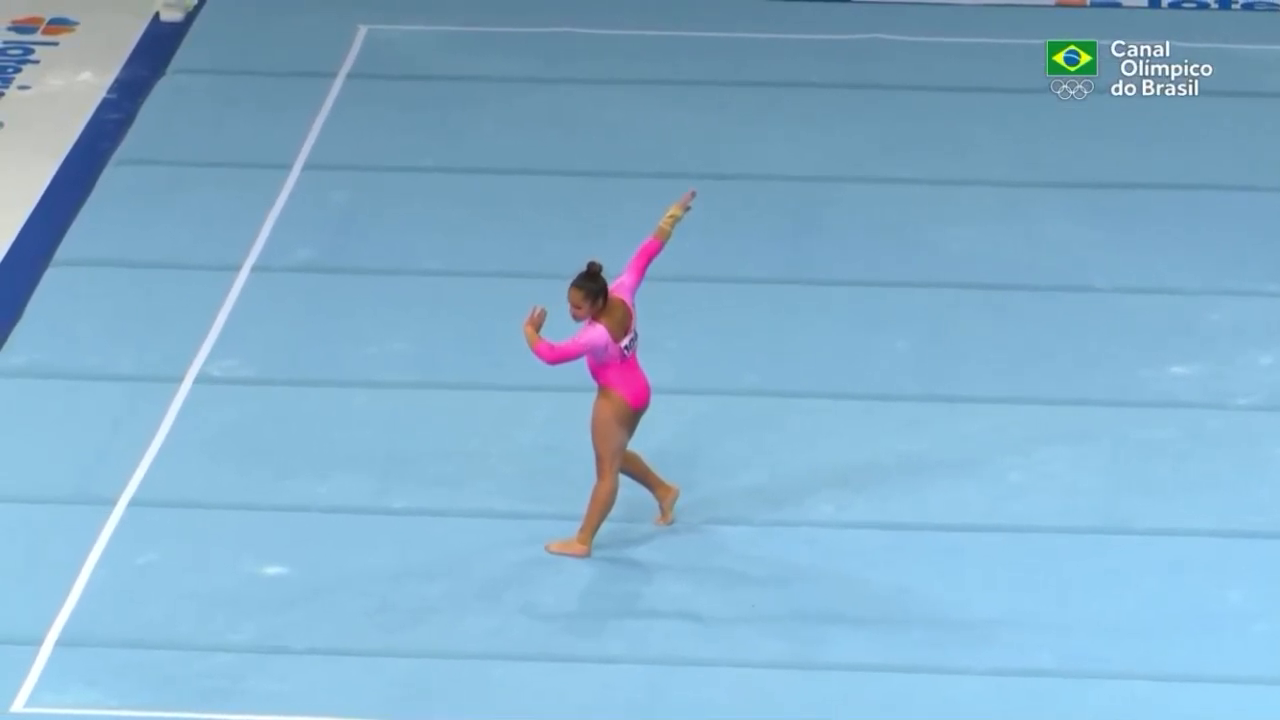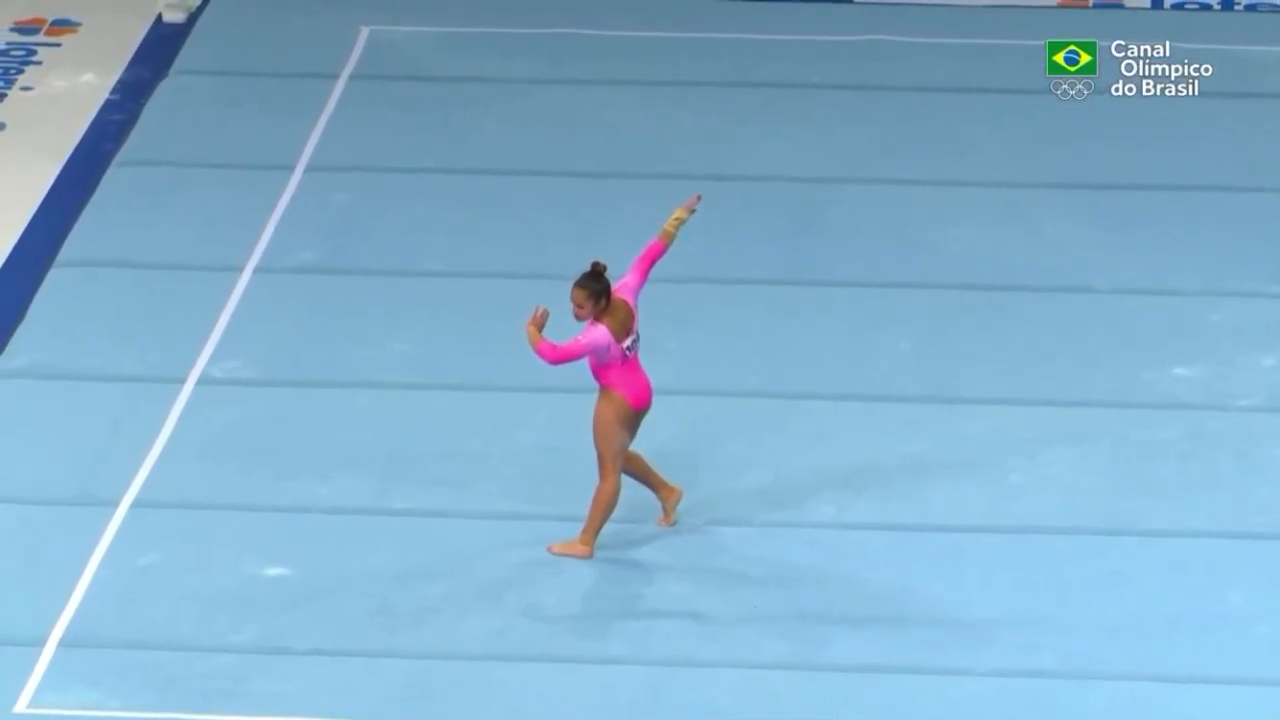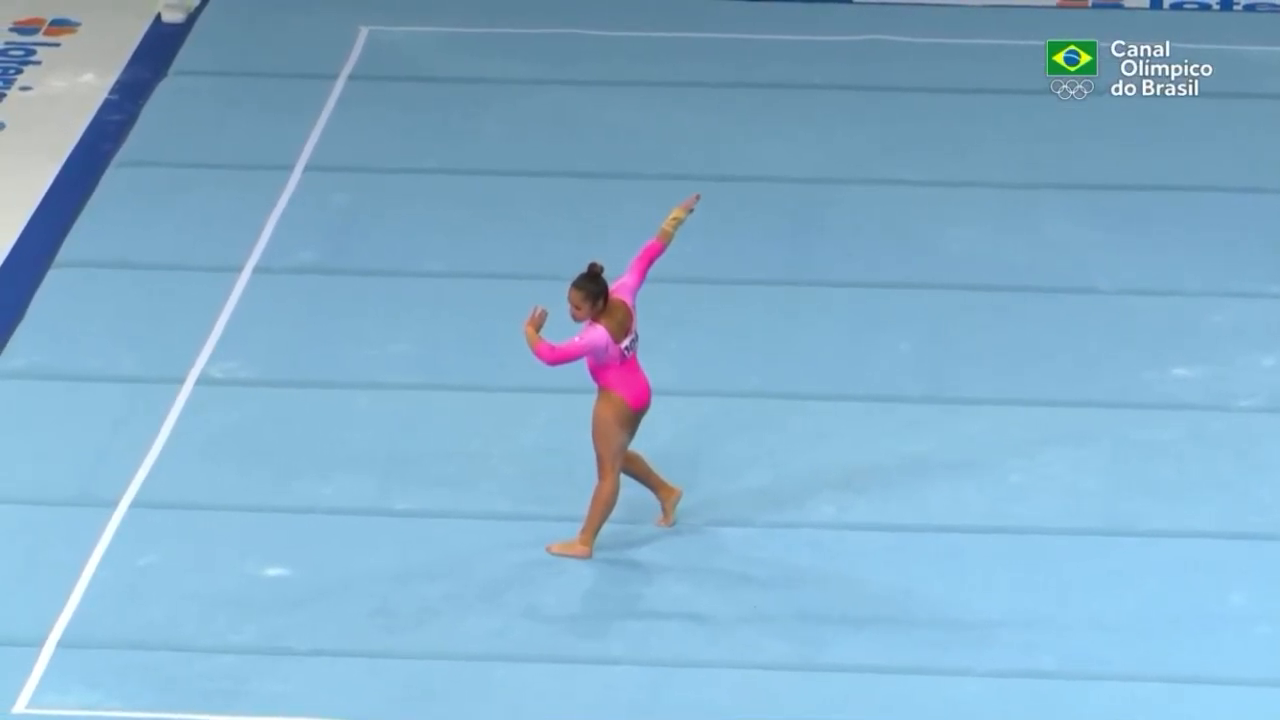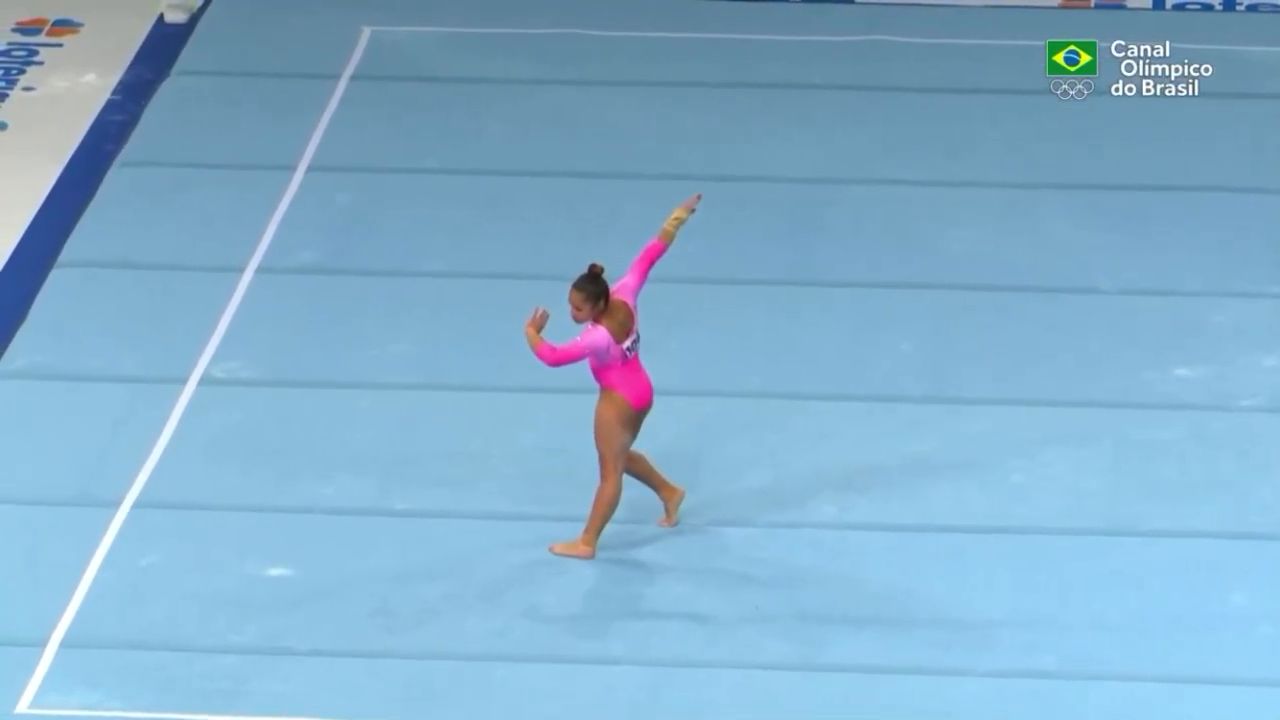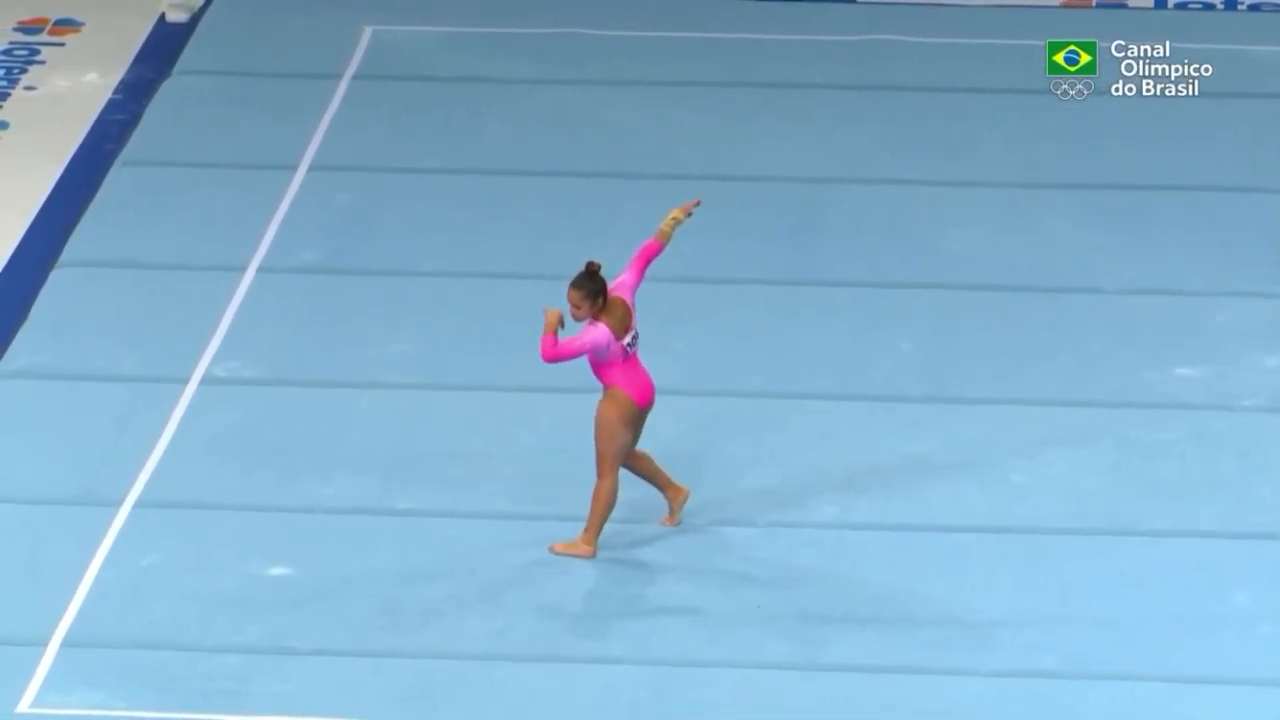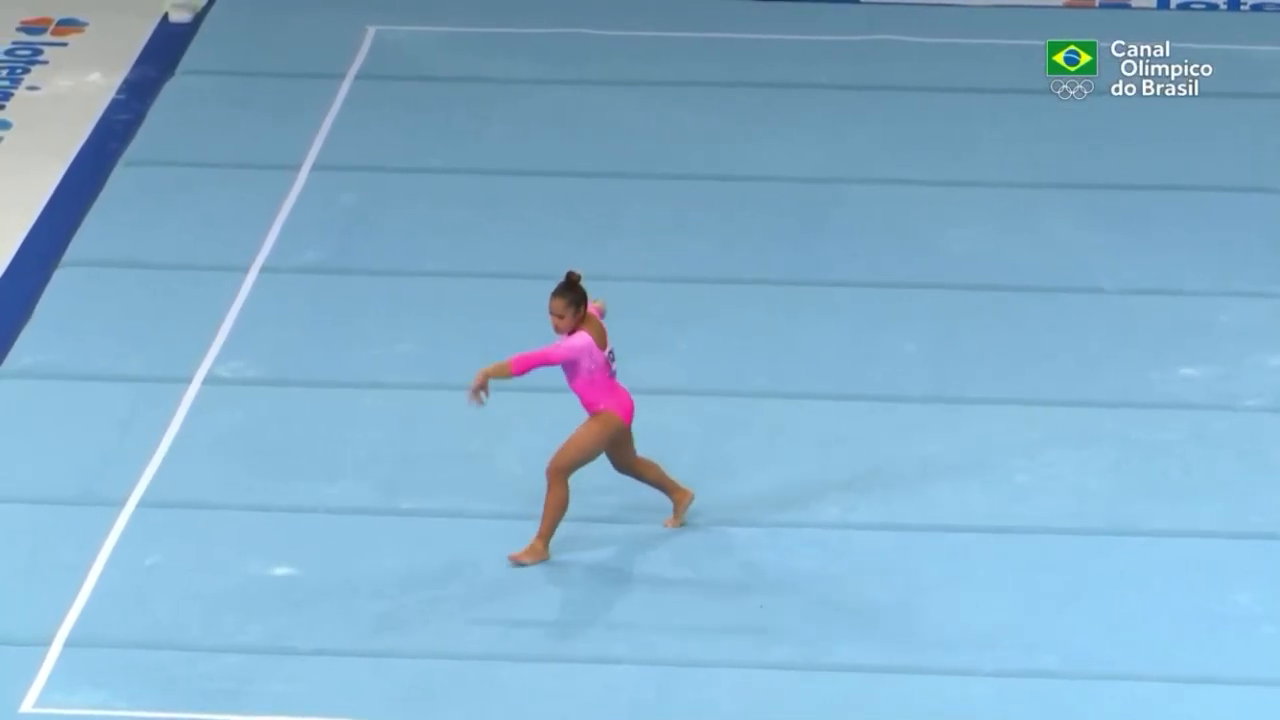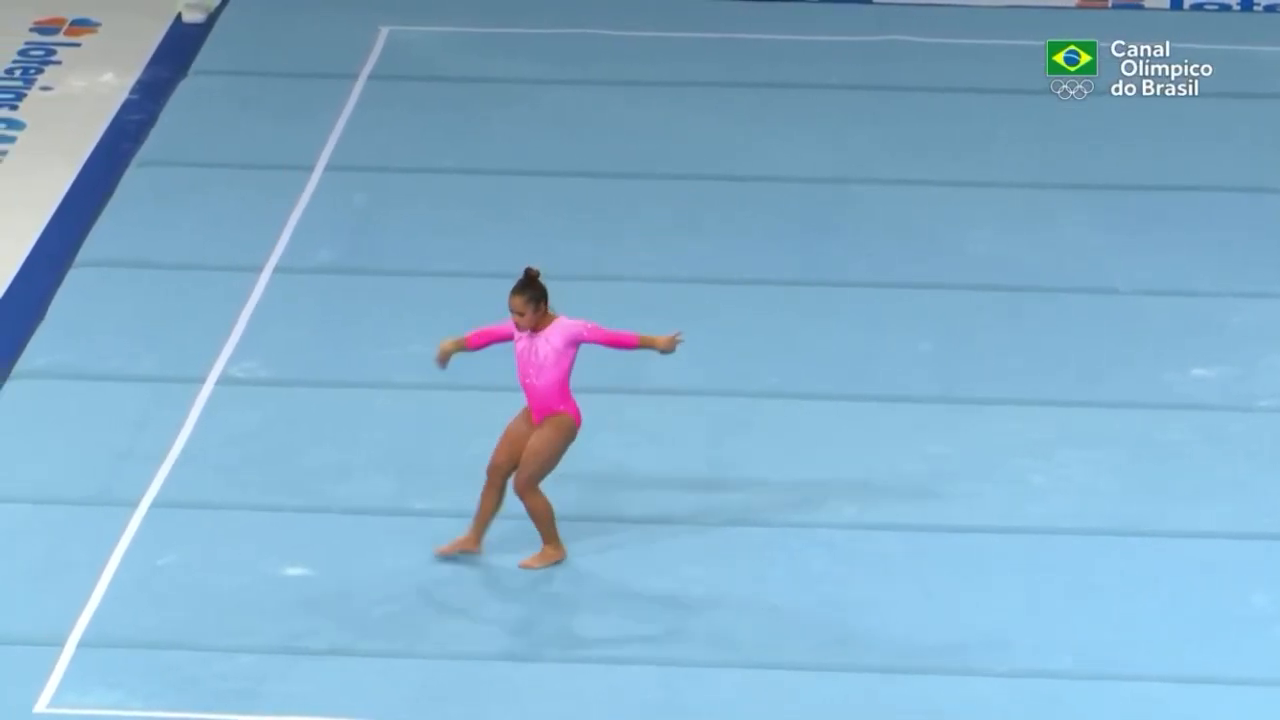
dt=0.3s
person 1, frame 1
left shoulder: (597, 335)
right shoulder: (622, 294)
left elbow: (551, 355)
right elbow: (645, 255)
left wrist: (530, 331)
right wrist: (671, 218)
left hip: (617, 399)
right hip: (637, 390)
left knee: (607, 471)
right knee: (617, 456)
left ankle: (582, 541)
right ankle: (664, 490)
person 1, frame 2
left shoulder: (598, 335)
right shoulder: (625, 295)
left elbow: (553, 355)
right elbow: (649, 256)
left wrist: (532, 331)
right wrist: (677, 219)
left hip: (618, 399)
right hip: (639, 391)
left knee: (609, 472)
right knee: (618, 456)
left ankle: (584, 542)
right ankle: (667, 491)
person 1, frame 3
left shoulder: (596, 336)
right shoulder: (623, 295)
left elbow: (551, 355)
right elbow: (648, 254)
left wrist: (530, 331)
right wrist: (675, 218)
left hip: (616, 400)
right hip: (638, 391)
left knee: (607, 471)
right knee: (618, 456)
left ankle: (583, 543)
right ankle: (666, 492)
person 1, frame 4
left shoulder: (597, 338)
right shoulder: (624, 296)
left elbow: (553, 357)
right elbow: (650, 255)
left wrist: (531, 332)
right wrist: (677, 218)
left hip: (619, 400)
right hip: (640, 391)
left knee: (610, 472)
right knee: (620, 456)
left ankle: (586, 543)
right ankle: (669, 492)
person 1, frame 5
left shoulder: (595, 335)
right shoulder: (621, 296)
left elbow: (550, 353)
right elbow: (647, 253)
left wrist: (551, 323)
right wrist: (672, 221)
left hip: (622, 397)
right hip: (639, 390)
left knee: (606, 467)
right knee: (623, 454)
left ankle: (587, 541)
right ankle: (674, 492)
person 1, frame 6
left shoulder: (577, 344)
right shoulder: (589, 316)
left elbow: (534, 359)
left wrist: (487, 374)
right wrist: (596, 308)
left hip: (609, 416)
right hip: (616, 409)
left knee: (556, 472)
right knee: (626, 462)
left ankle: (540, 546)
right ankle: (679, 494)
person 1, frame 7
left shoulder: (566, 329)
right shoulder: (518, 328)
left elbow: (614, 336)
right elbow: (486, 335)
left wrist: (656, 342)
right wrist: (454, 344)
left hip: (560, 419)
right hip: (533, 415)
left knee: (523, 484)
right knee: (494, 473)
left ankle: (553, 548)
right ankle: (473, 538)
